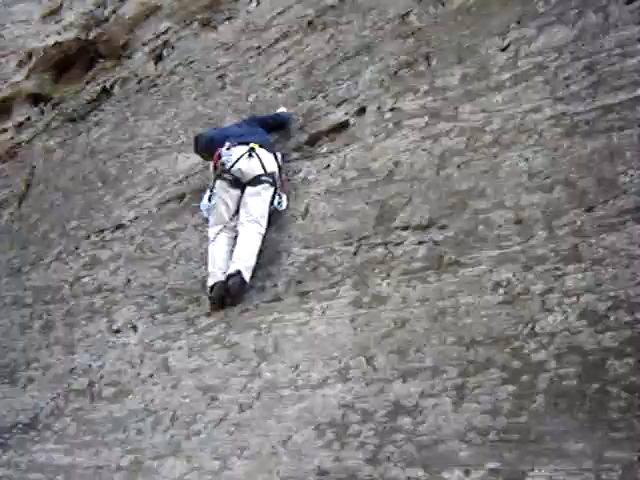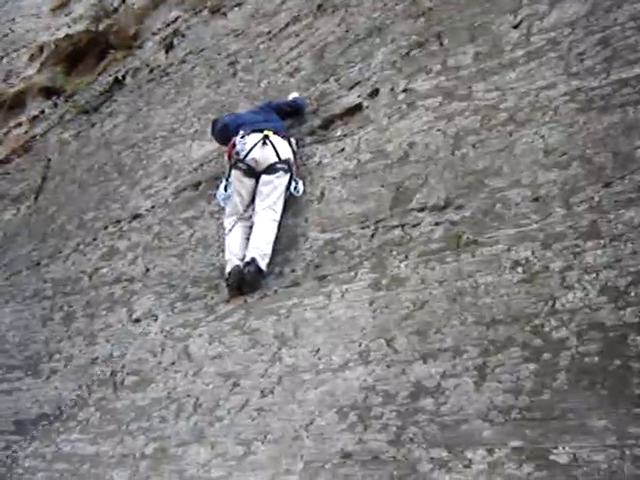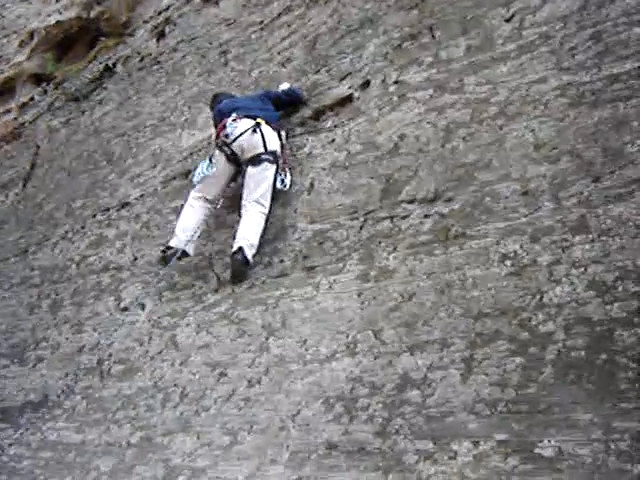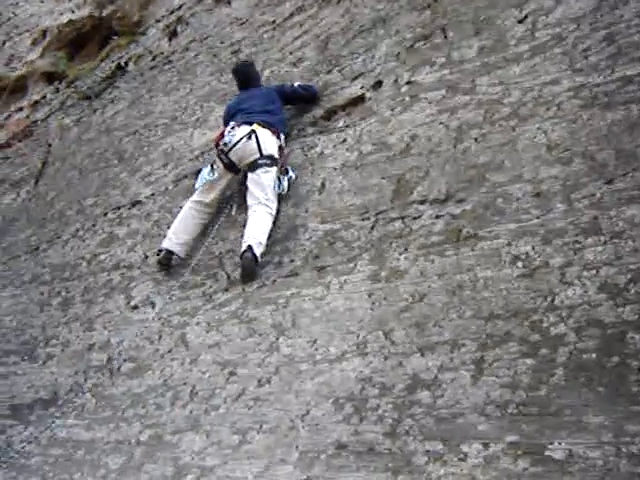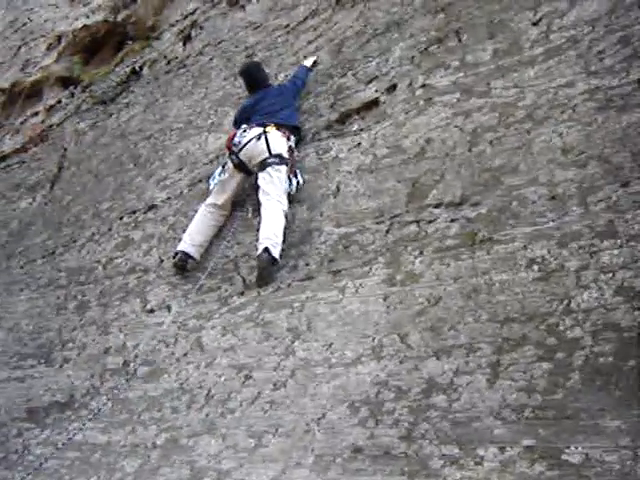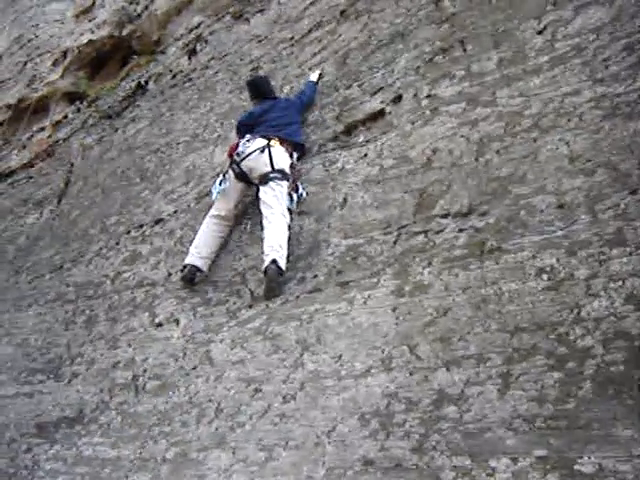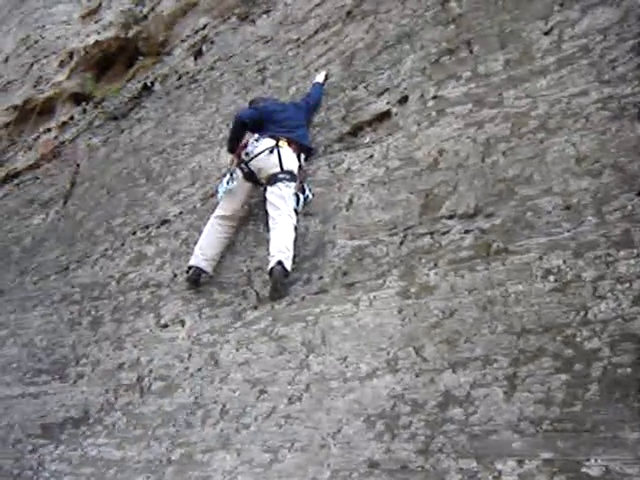
dt=0.7s
person 1, frame 1
left shoulder: (207, 140)
right shoulder: (249, 123)
right elbow: (284, 120)
right wrist: (282, 112)
left hip: (231, 160)
right hip: (264, 162)
left knee: (221, 226)
right knee: (251, 225)
left ankle: (217, 281)
right ankle: (238, 275)
person 1, frame 2
left shoulder: (222, 126)
right shoulder: (265, 109)
right elbow: (298, 107)
right wrist: (295, 98)
left hip: (246, 149)
right hip: (278, 149)
left knee: (237, 216)
right knee: (267, 213)
left ankle: (234, 267)
right ankle: (255, 263)
person 1, frame 3
left shoulder: (221, 109)
right shoulder: (261, 97)
right elbow: (298, 97)
right wrist: (284, 90)
left hip: (234, 133)
right hip: (267, 138)
left knee: (203, 195)
right knee: (255, 204)
left ankle: (178, 245)
right ankle: (243, 252)
person 1, frame 4
left shoulder: (233, 104)
right shoulder: (275, 91)
right elbow: (312, 94)
right wrist: (297, 88)
left hip: (234, 138)
right hip: (265, 141)
left knee: (203, 199)
right knee: (262, 204)
left ankle: (170, 248)
right ankle: (251, 251)
person 1, frame 5
left shoulder: (246, 106)
right shoulder: (285, 90)
left elbow: (238, 129)
right elbow: (300, 76)
right wrist: (306, 65)
left hip: (246, 141)
right hip: (275, 143)
left knee: (216, 202)
right knee: (273, 202)
left ankle: (186, 252)
right ankle: (268, 253)
person 1, frame 6
left shoulder: (250, 115)
right shoulder: (292, 105)
left elbow: (240, 138)
right elbow: (308, 94)
right wrist: (312, 80)
left hip: (248, 152)
right hip: (277, 157)
left knee: (220, 213)
right knee: (275, 215)
left ankle: (193, 264)
right ankle: (274, 265)
person 1, frame 7
left shoulder: (261, 109)
right shoulder: (299, 108)
left elbow: (241, 120)
right elbow: (314, 96)
left wrist: (233, 151)
right wrist: (319, 81)
left hip: (258, 151)
right hip: (286, 158)
left knee: (225, 213)
right knee: (282, 215)
left ankle: (198, 265)
right ankle: (279, 266)
